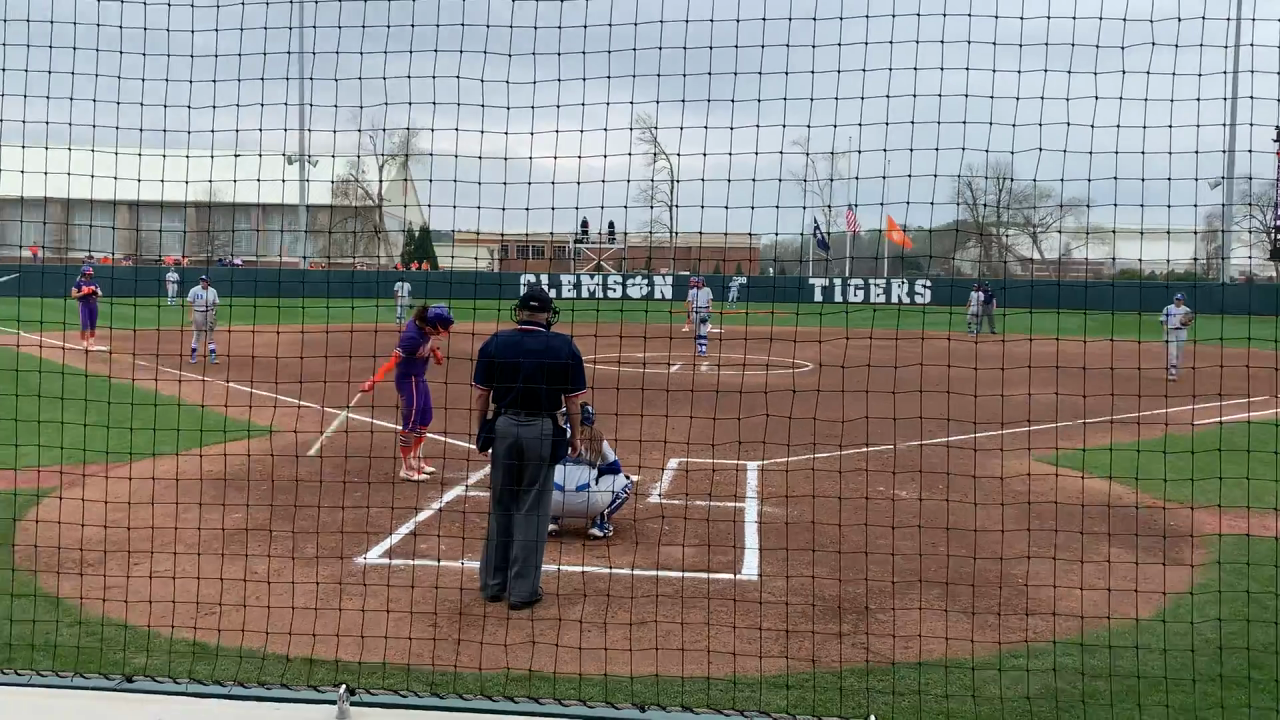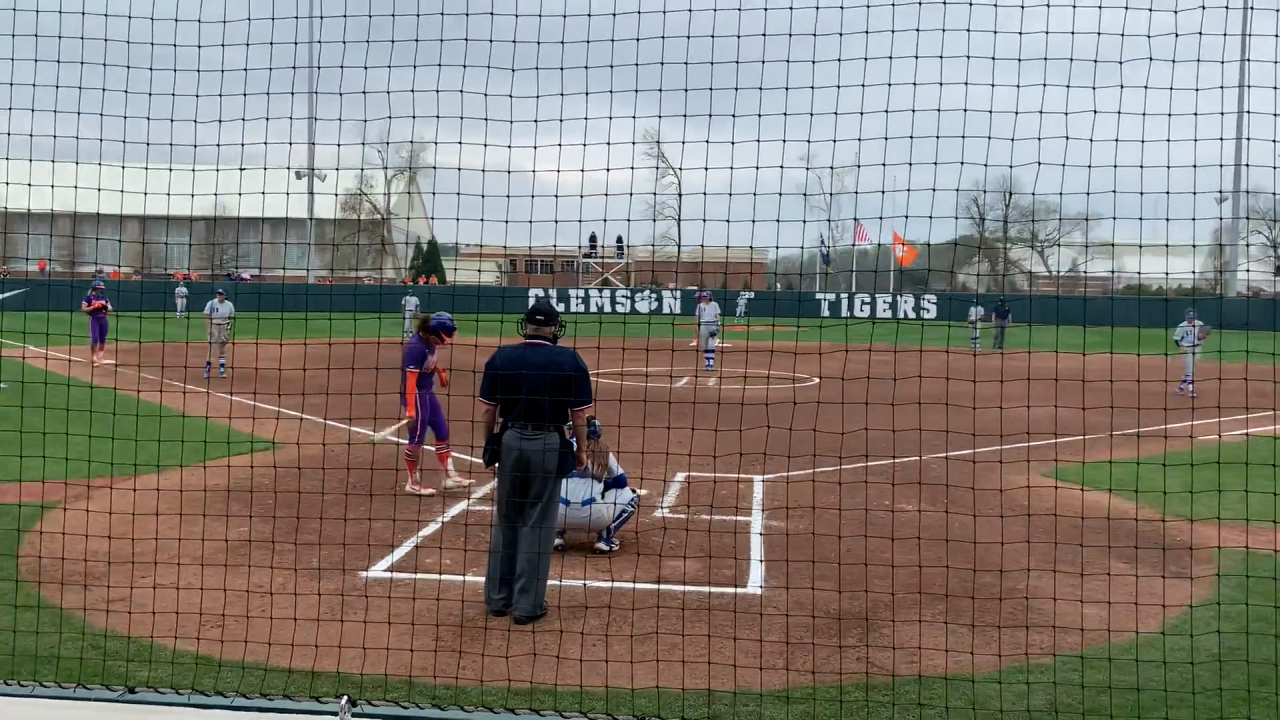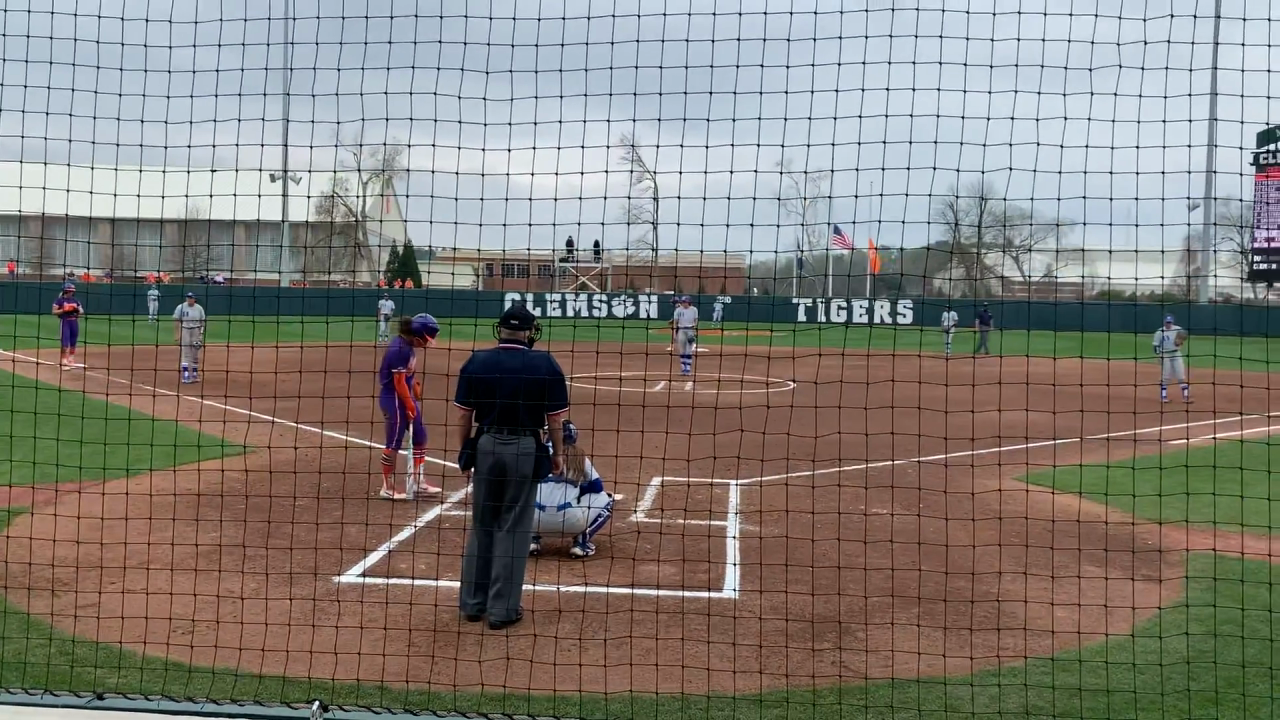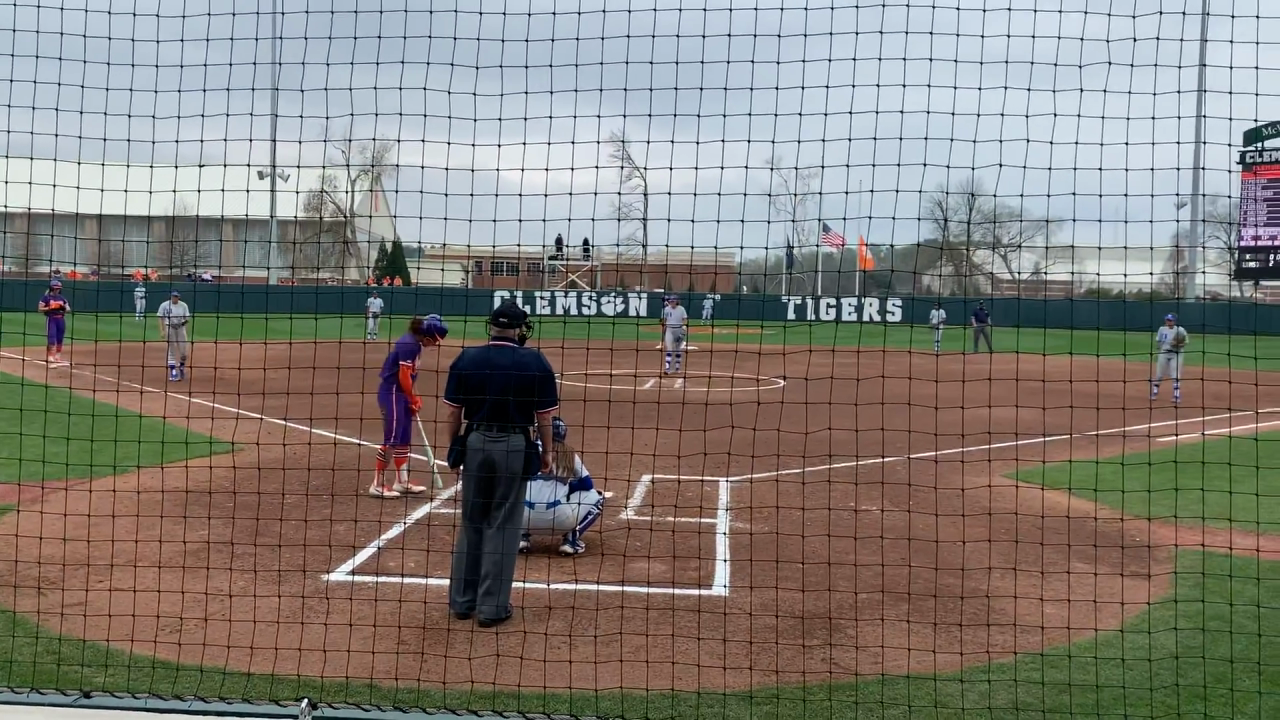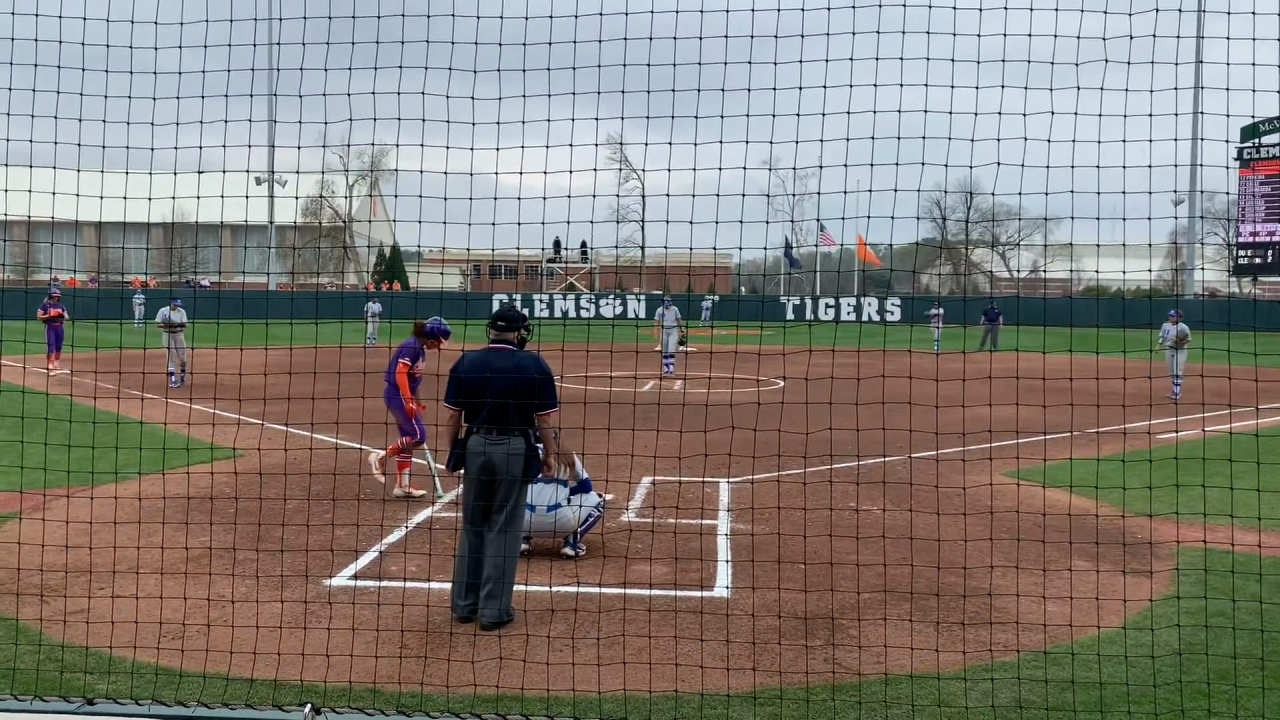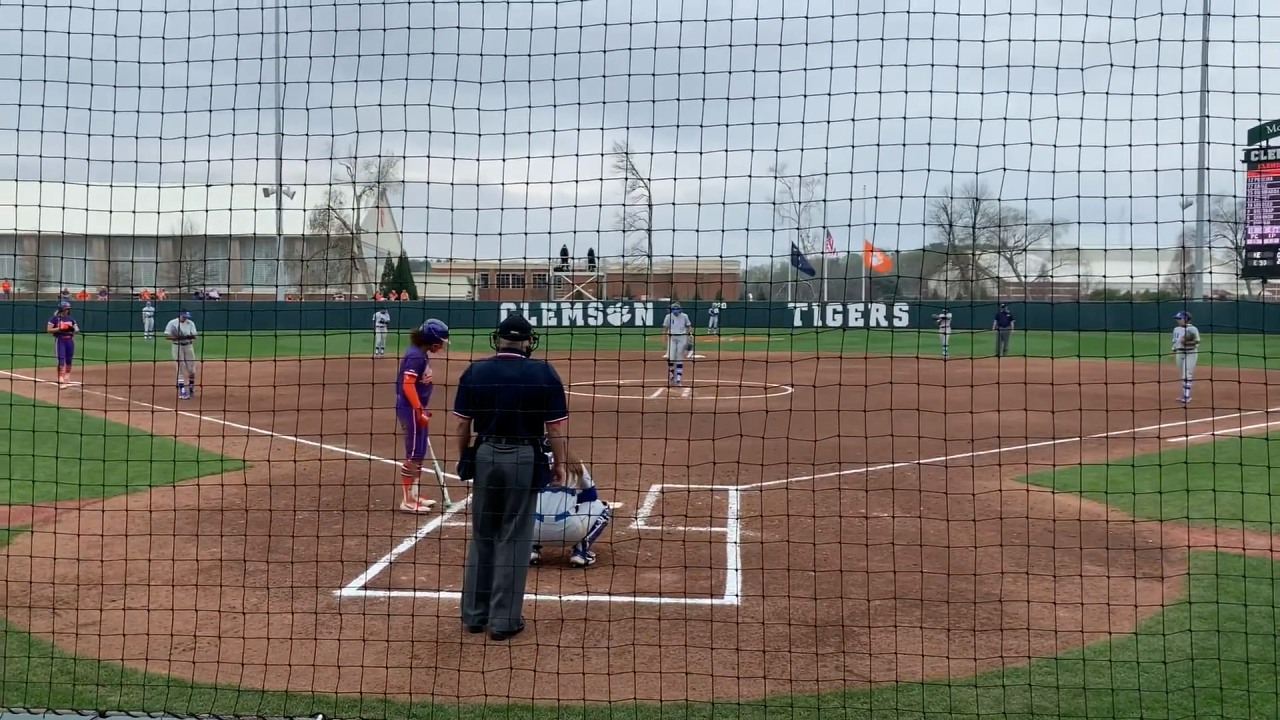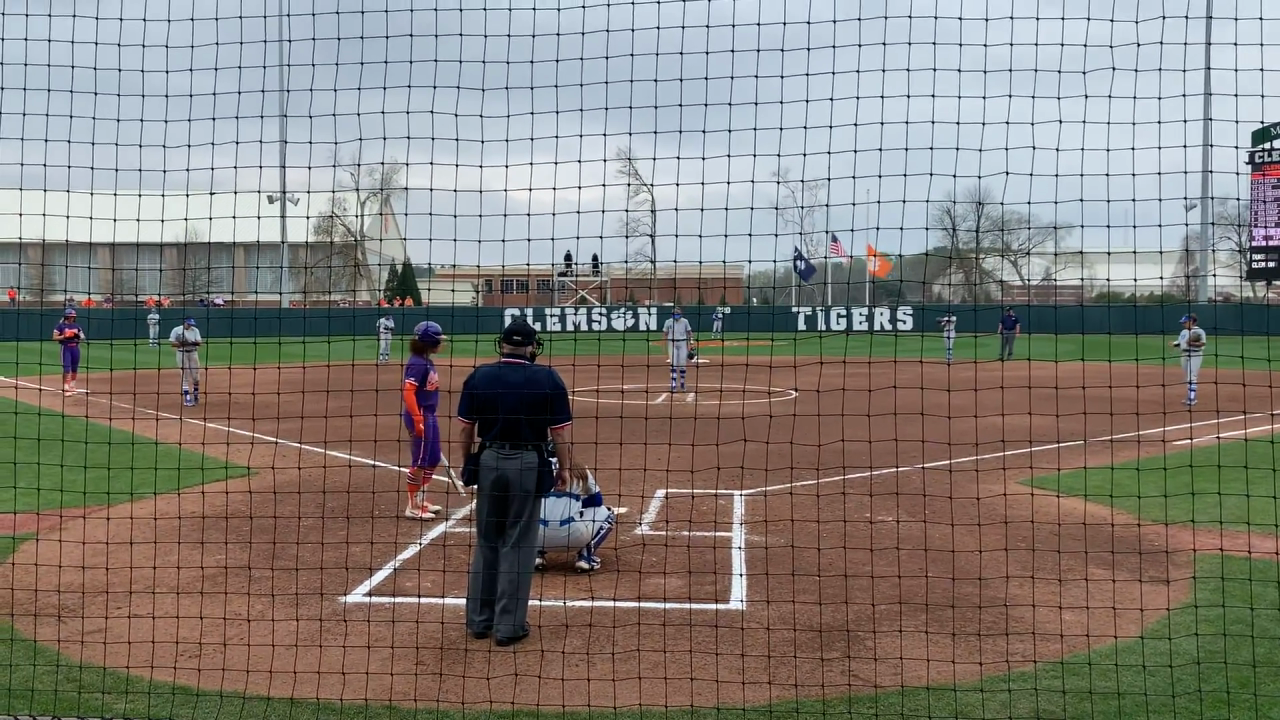
dt=0.5s
person 1, frame 1
left shoulder: (495, 342)
right shoulder: (563, 346)
left elbow: (481, 395)
right elbow: (572, 400)
left wrist: (480, 433)
right wrist: (575, 436)
left hip: (503, 427)
right hip: (542, 431)
left knee: (500, 505)
right knee: (532, 509)
left ankle: (493, 583)
right ankle: (522, 589)
person 1, frame 2
left shoulder: (500, 357)
right shoulder: (569, 359)
left elbow: (488, 410)
right elbow: (578, 414)
left wrist: (489, 447)
right wrist: (581, 449)
left hip: (510, 441)
right hip: (549, 445)
left knee: (505, 519)
right knee: (538, 523)
left ankle: (498, 598)
right ankle: (527, 604)
person 1, frame 3
left shoulder: (476, 361)
right shoulder: (545, 364)
left elbow: (463, 415)
right elbow: (554, 418)
left wrist: (465, 452)
right wrist: (557, 453)
left hip: (485, 446)
right hip: (525, 449)
left knee: (481, 524)
right knee: (514, 528)
left ankle: (473, 602)
right ankle: (502, 609)
person 1, frame 4
left shoulder: (466, 359)
right shoulder: (535, 361)
left elbow: (453, 412)
right elbow: (544, 416)
left wrist: (454, 449)
right wrist: (546, 451)
left hip: (474, 444)
right hip: (514, 447)
left knee: (470, 523)
right knee: (503, 526)
left ankle: (462, 601)
right ankle: (492, 606)
person 1, frame 5
left shoulder: (466, 362)
right shoulder: (534, 364)
left elbow: (453, 415)
right elbow: (545, 418)
left wrist: (454, 452)
right wrist: (550, 454)
left hip: (476, 447)
right hip: (516, 450)
left knee: (472, 526)
right knee: (504, 529)
left ankle: (464, 604)
right ankle: (494, 610)
person 1, frame 6
left shoulder: (475, 371)
right shoulder: (543, 373)
left elbow: (462, 424)
right elbow: (555, 427)
left wrist: (463, 459)
right wrist: (559, 463)
left hip: (484, 456)
right hip: (523, 459)
left knee: (481, 536)
right knee: (514, 538)
left ankle: (474, 614)
right ankle: (504, 619)
person 1, frame 7
left shoulder: (479, 376)
right shoulder: (547, 378)
left elbow: (466, 428)
right elbow: (560, 431)
left wrist: (467, 465)
right wrist: (564, 467)
left hip: (488, 461)
right hip: (528, 464)
left knee: (486, 542)
right knee: (518, 544)
left ankle: (479, 619)
right ankle: (508, 625)
person 2, frame 1
left shoulder: (424, 326)
right shoulder: (412, 336)
right elbow: (393, 360)
left wrist: (434, 350)
right wrist: (374, 380)
left hip: (419, 377)
right hip: (409, 380)
left knee: (426, 417)
right knee: (411, 423)
left ankle: (415, 460)
right ankle: (407, 468)
person 2, frame 2
left shoulder: (429, 340)
right shoulder: (415, 346)
right elbow: (411, 378)
left wrist: (440, 371)
right wrist: (410, 407)
left hip: (428, 391)
right hip: (417, 394)
left knee: (442, 433)
right knee: (417, 438)
left ankle: (450, 477)
right ankle: (413, 483)
person 2, frame 3
left shoulder: (407, 344)
right shoulder: (400, 348)
right elbow: (399, 382)
left wrist: (415, 385)
right wrist: (410, 406)
left hip: (406, 397)
right hip: (394, 398)
left knee: (420, 438)
right knee: (394, 443)
left ankle: (418, 483)
right ankle: (387, 488)
person 2, frame 4
left shoulder: (414, 343)
right shoulder: (409, 344)
right elbow: (404, 376)
left wrist: (414, 397)
right wrist: (413, 400)
left hip: (401, 393)
right hip: (392, 393)
left knee: (404, 440)
right knee: (391, 440)
left ankle: (401, 482)
right ankle: (377, 485)
person 2, frame 5
left shoulder: (420, 348)
right shoulder: (411, 345)
right elbow: (400, 373)
left wrist: (416, 401)
right wrist: (408, 400)
left hip: (405, 396)
right hip: (398, 395)
left knee: (408, 438)
right knee: (419, 435)
left ankle: (402, 486)
right ankle: (381, 457)
person 2, frame 6
left shoulder: (421, 354)
right shoulder: (416, 355)
right elbow: (408, 385)
right wrist: (419, 411)
left hip: (417, 408)
right hip: (411, 409)
left knee: (419, 454)
right knee: (413, 454)
left ankle: (413, 496)
right ankle: (408, 501)
person 2, frame 7
left shoulder: (426, 361)
right shoulder: (418, 363)
right elbow: (408, 392)
right wrist: (417, 419)
left hip: (429, 415)
right hip: (419, 417)
left knee: (433, 459)
right knee: (419, 461)
left ankle: (421, 501)
right ankle: (413, 507)
